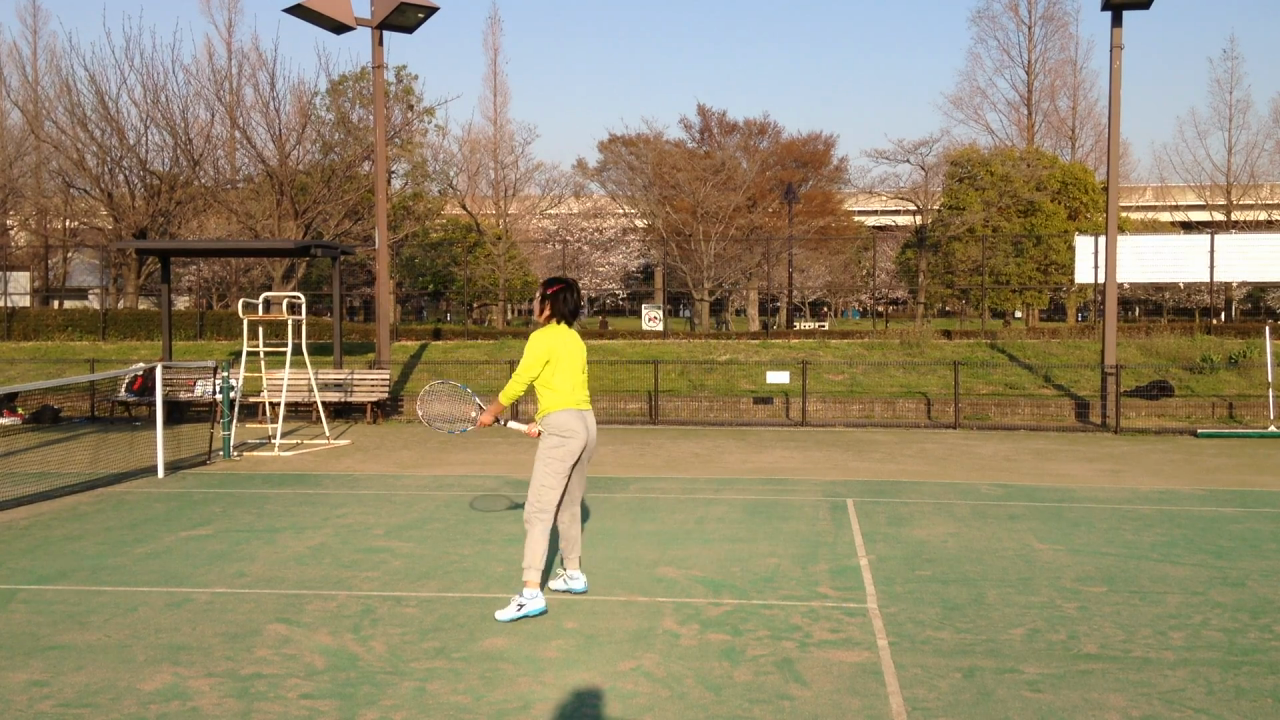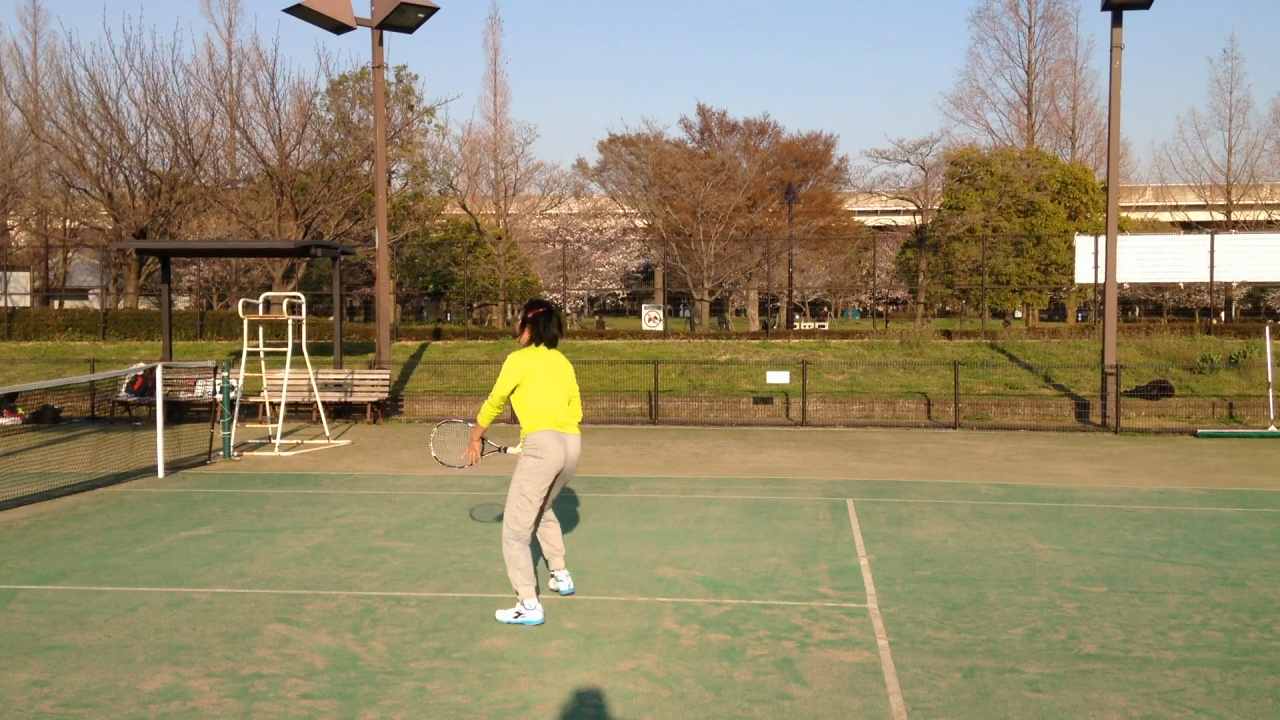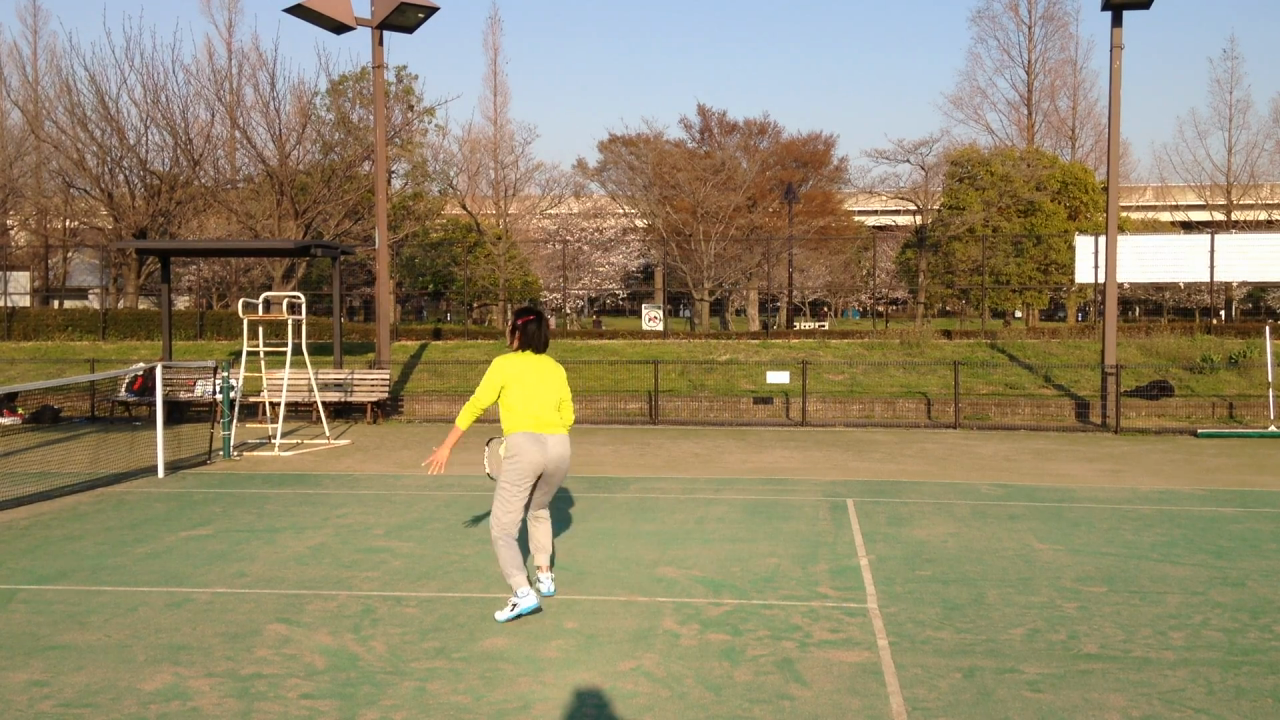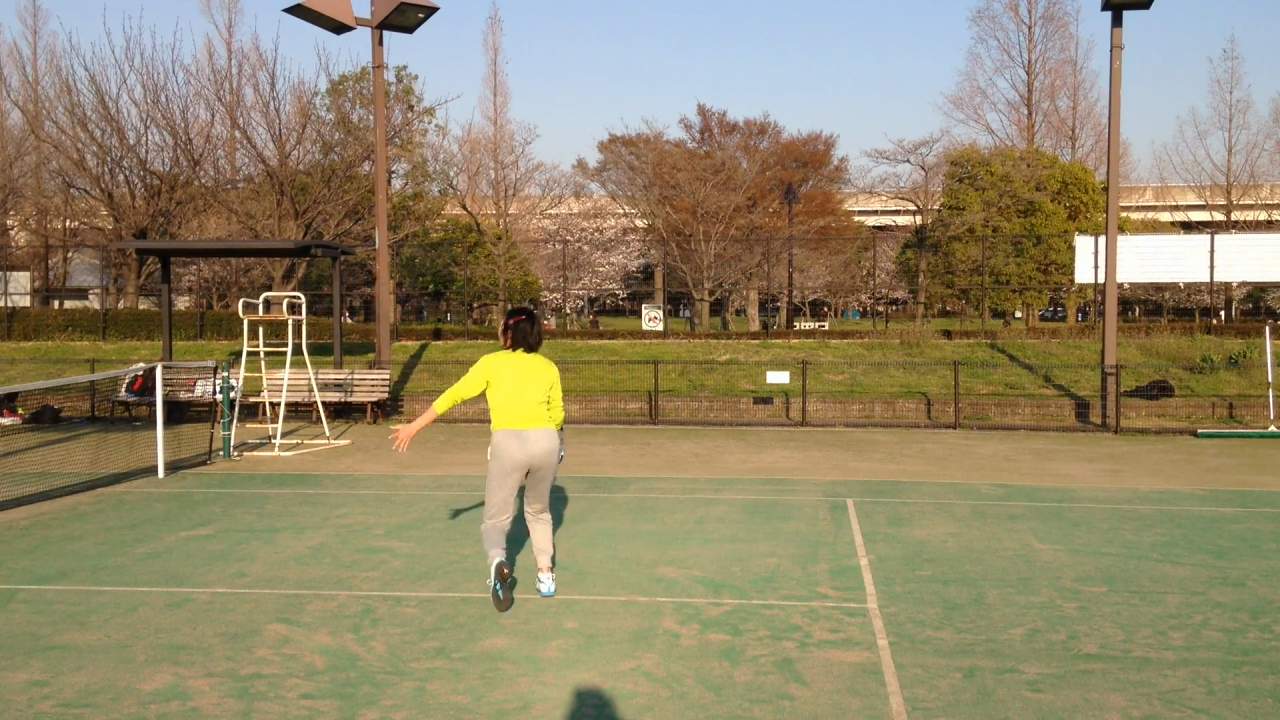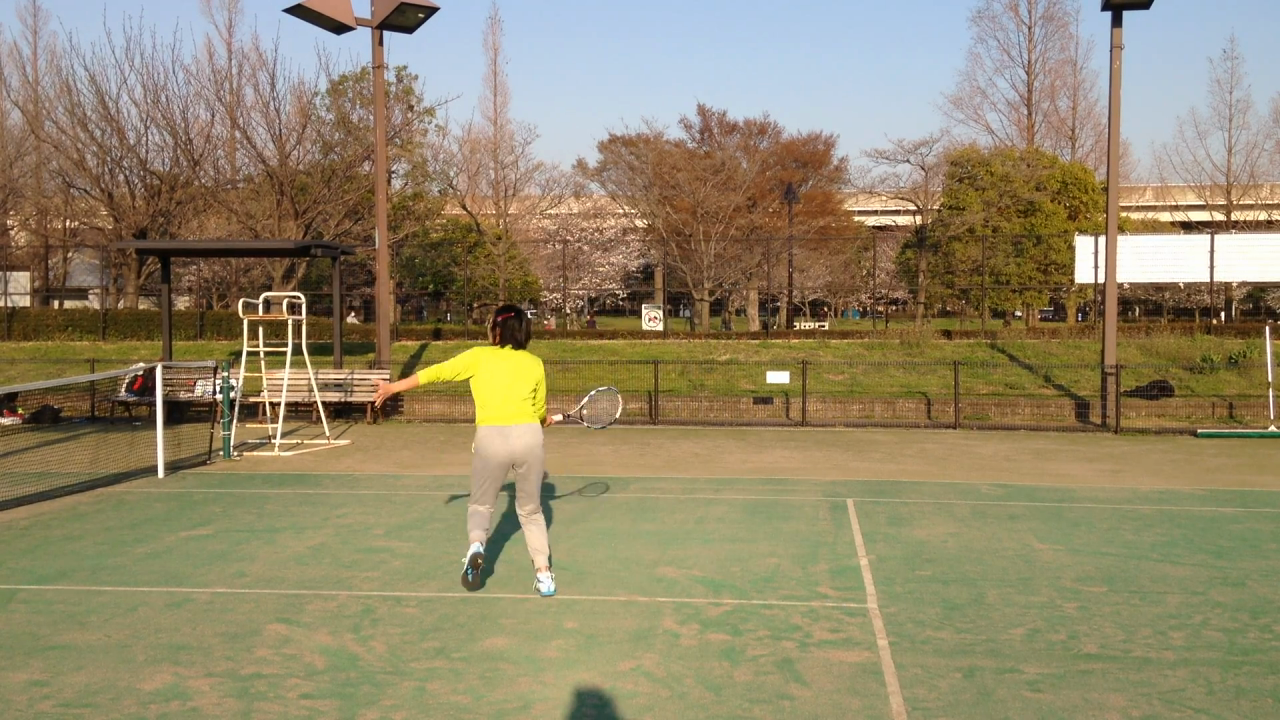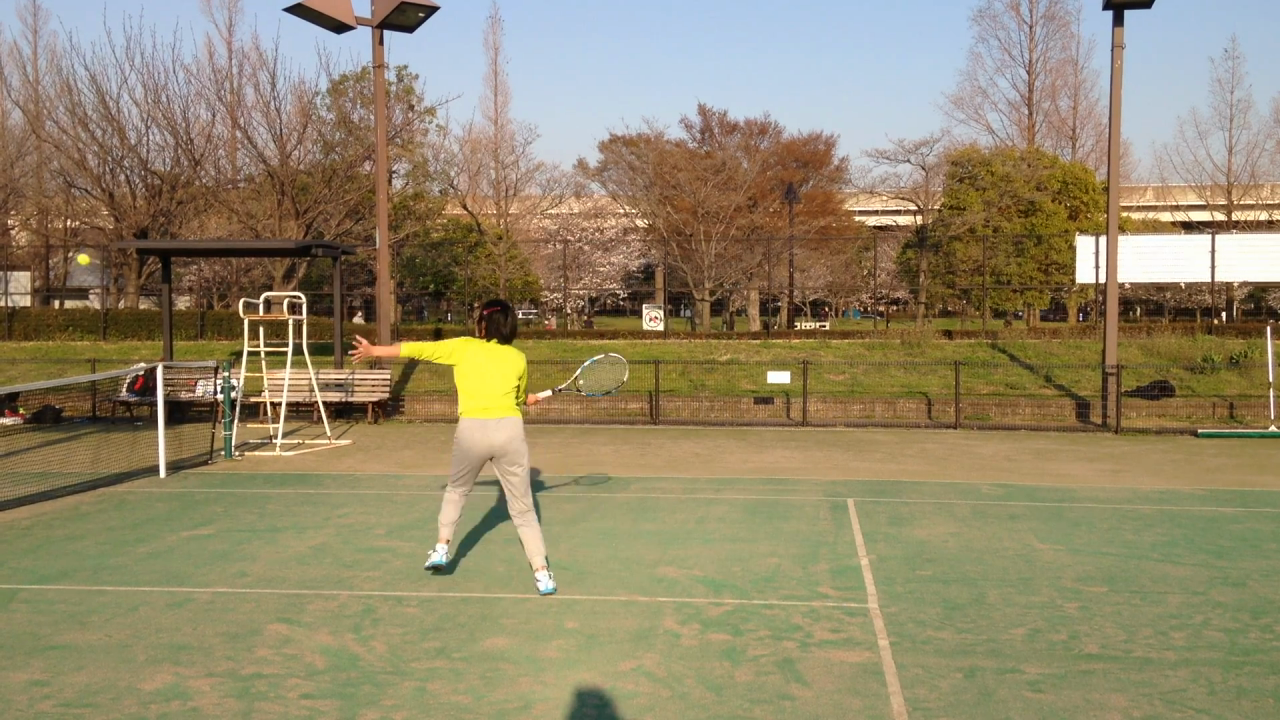
dt=0.1s
person 1, frame 1
left shoulder: (543, 338)
right shoulder: (575, 341)
left elbow: (517, 386)
left wrist: (492, 412)
left hip: (562, 430)
right hip: (584, 425)
left knee: (537, 513)
right knee: (568, 505)
left ankle: (531, 594)
right ankle: (573, 574)
person 1, frame 2
left shoulder: (519, 360)
right shoulder: (564, 363)
left elbow: (494, 404)
left wrist: (476, 438)
left hip: (542, 447)
right hip: (571, 445)
left knee: (514, 531)
right knee: (541, 511)
left ankle: (529, 605)
right ankle: (560, 576)
person 1, frame 3
left shoulder: (504, 364)
right shoulder: (555, 369)
left elbow: (474, 408)
left wrist: (446, 446)
left hip: (524, 448)
right hip: (559, 447)
left knee: (503, 530)
right knee: (538, 511)
left ankle: (523, 593)
right ankle: (544, 575)
person 1, frame 4
left shoulder: (493, 362)
right shoulder: (549, 367)
left elbow: (453, 395)
left wrist: (415, 426)
left hip: (509, 443)
right hip: (545, 441)
left knee: (495, 523)
right knee: (538, 511)
left ankle: (500, 564)
right ankle: (546, 575)
person 1, frame 5
left shoulder: (478, 356)
right shoulder: (535, 364)
left elbow: (436, 373)
left wrist: (394, 387)
right wrist: (543, 420)
left hip: (492, 439)
right hip: (529, 437)
left knee: (480, 507)
right knee: (530, 510)
left ankle: (476, 548)
right ankle: (544, 575)
person 1, frame 6
left shoulder: (464, 347)
right shoulder: (519, 359)
left elbow: (417, 350)
left wrist: (374, 350)
left hip: (473, 431)
right hip: (509, 430)
left knee: (458, 490)
right knee: (522, 507)
left ankle: (442, 548)
right ankle: (543, 575)
